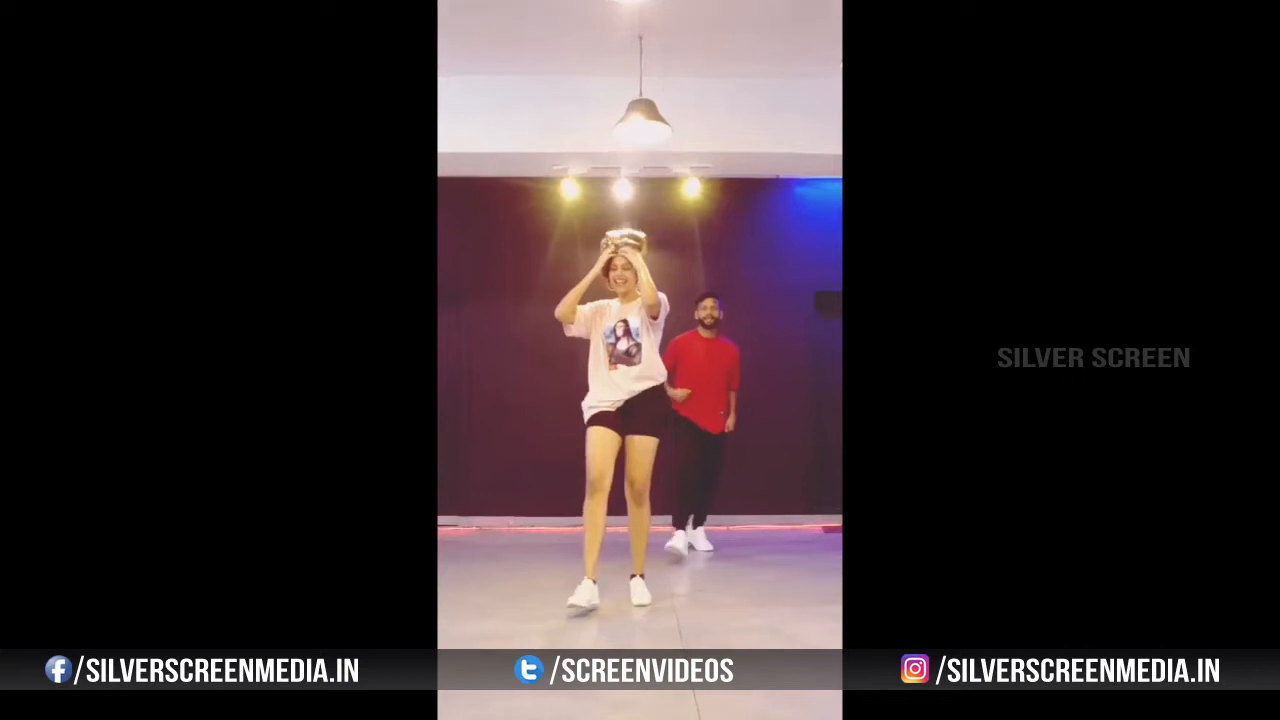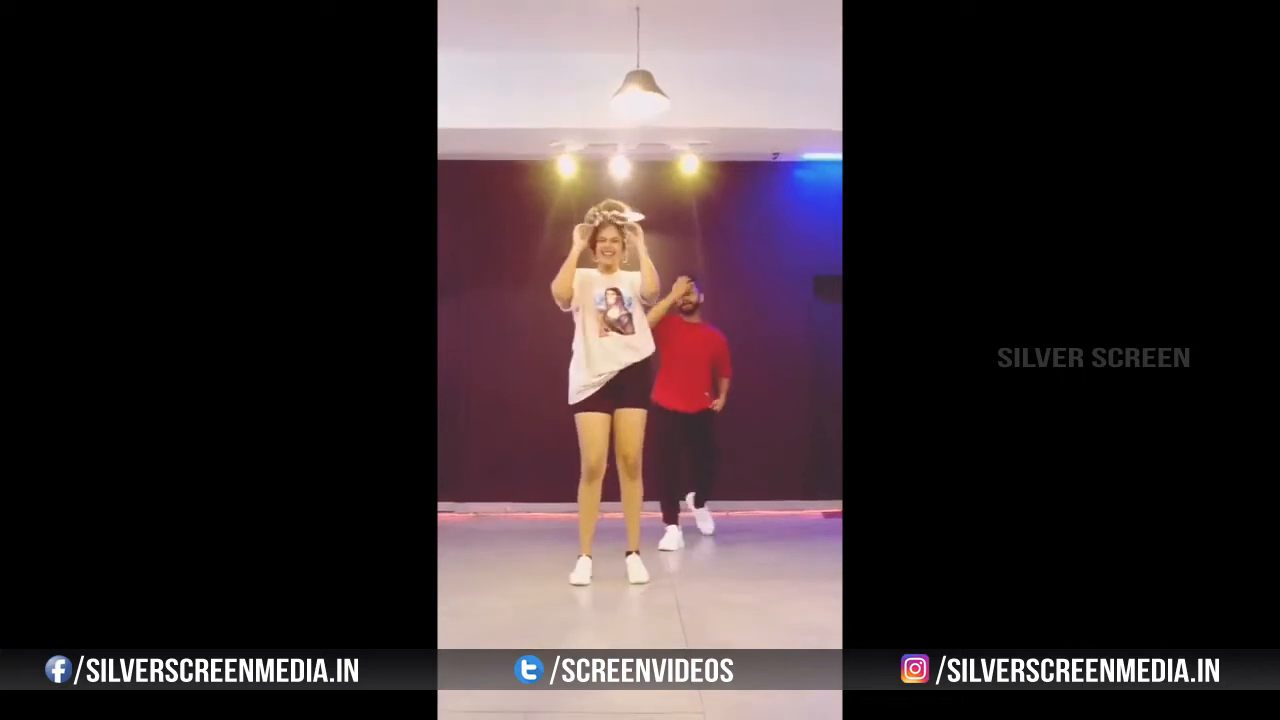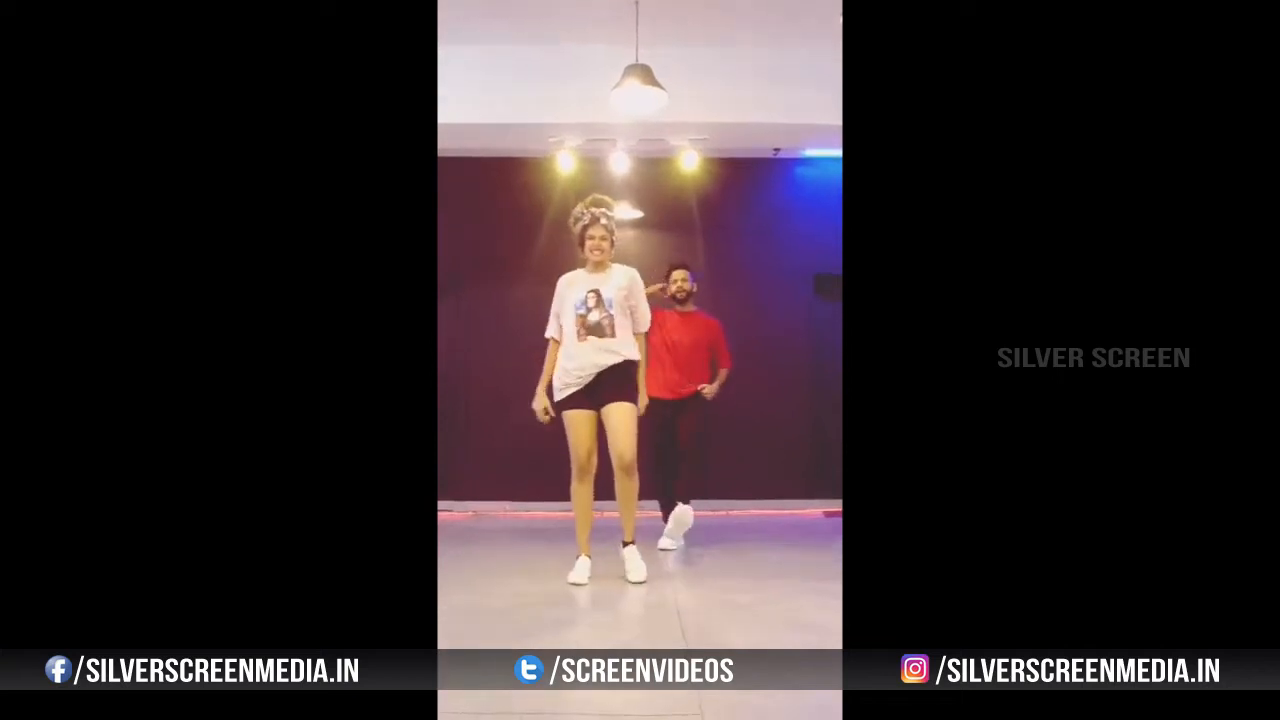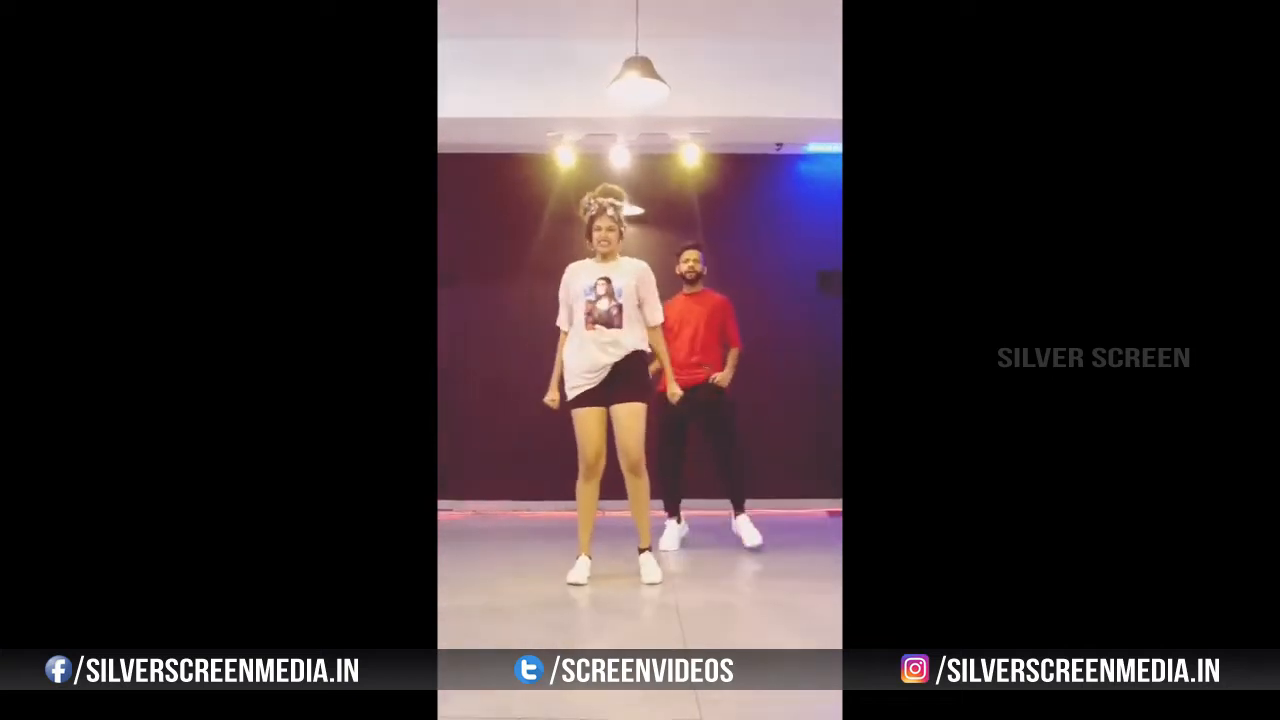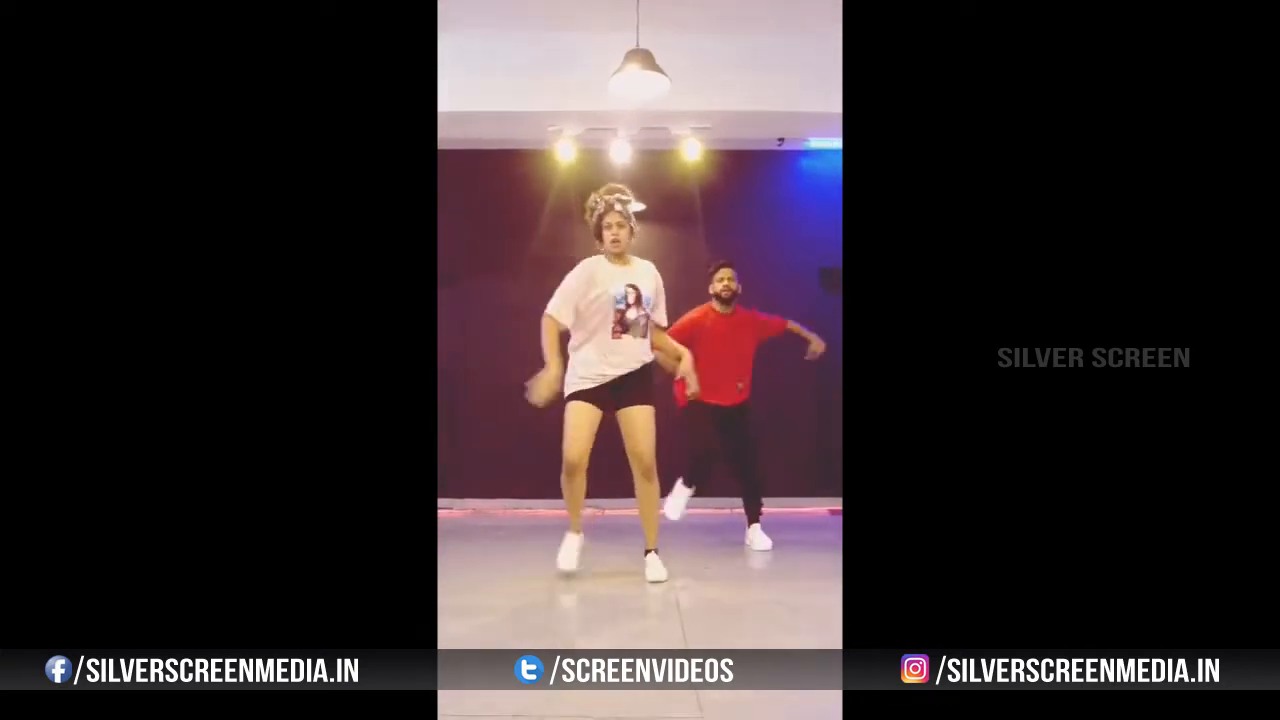
dt=0.4s
person 1, frame 1
left shoulder: (651, 306)
right shoulder: (598, 311)
left elbow: (652, 302)
right elbow: (561, 313)
left wrist: (639, 261)
right wrist: (594, 271)
left hip: (645, 400)
right hip: (604, 403)
left knee: (638, 489)
right knee: (597, 482)
left ankle: (638, 577)
right ankle: (589, 582)
person 1, frame 2
left shoulder: (635, 282)
right shoulder: (581, 278)
left elbow: (651, 291)
right elbow: (561, 296)
left wrist: (641, 245)
right wrist: (576, 248)
left hip: (631, 374)
right hip: (590, 378)
left knee: (631, 464)
right knee: (592, 468)
left ankle: (633, 553)
right ankle: (585, 556)
person 1, frame 3
left shoulder: (629, 279)
right shoulder: (567, 282)
left elbow: (638, 337)
right elbow: (555, 338)
left wrist: (642, 388)
right wrist: (541, 388)
left hip: (616, 372)
right hip: (574, 378)
left knee: (625, 460)
right knee: (583, 468)
left ankle: (630, 543)
right ankle: (583, 555)
person 1, frame 4
left shoulder: (638, 270)
right shoulder: (574, 272)
left elbow: (653, 327)
right elbow: (566, 333)
left wrist: (669, 376)
right wrist: (553, 380)
left hip: (628, 367)
right hip: (584, 375)
left knee: (633, 461)
right knee: (590, 465)
left ankle: (646, 551)
right ankle: (584, 555)
person 1, frame 5
left shoulder: (648, 271)
right shoulder: (588, 270)
right elbow: (552, 318)
left wrist: (683, 354)
right wrist: (553, 367)
left hip: (633, 374)
right hip: (590, 377)
left knee: (645, 463)
right knee: (573, 460)
left ankle: (651, 552)
right ankle: (575, 531)
person 2, frame 1
left shoulder: (731, 350)
right shoulder: (680, 343)
left elbow: (732, 386)
left wrist: (732, 414)
right wrist: (670, 391)
left hip: (717, 423)
right hip: (687, 420)
left knee: (709, 477)
right knee: (686, 471)
left ankle: (696, 529)
right ankle: (679, 532)
person 2, frame 2
left shoulder: (716, 337)
right shoulder: (667, 327)
left elbow: (724, 372)
right elbow: (647, 322)
left wrist: (722, 396)
right wrist: (672, 297)
left hip: (701, 410)
right hip: (668, 408)
left knee: (706, 465)
right knee: (669, 466)
left ankle: (698, 501)
right ankle: (672, 527)
person 2, frame 3
left shoulder: (710, 325)
right shoulder: (655, 318)
left elbow: (724, 363)
left wrist: (715, 386)
right wrist: (649, 291)
left hip: (691, 398)
right hip: (658, 400)
left knee: (690, 449)
right knee: (663, 462)
left ankle: (684, 506)
right ankle: (670, 525)
person 2, frame 4
left shoulder: (719, 302)
right shoulder: (669, 308)
left elbow: (734, 342)
left wrist: (729, 370)
right wrist: (655, 367)
left hip: (711, 386)
left knee: (726, 451)
right knee: (669, 456)
left ankle: (741, 518)
right ankle: (674, 522)
person 2, frame 5
left shoulder: (754, 318)
right shoulder: (697, 318)
left elbow: (785, 325)
left wrist: (813, 337)
left hip: (735, 403)
right hip: (700, 401)
left knee: (746, 465)
right knee: (704, 456)
left ankle: (754, 527)
right ankle: (685, 487)
